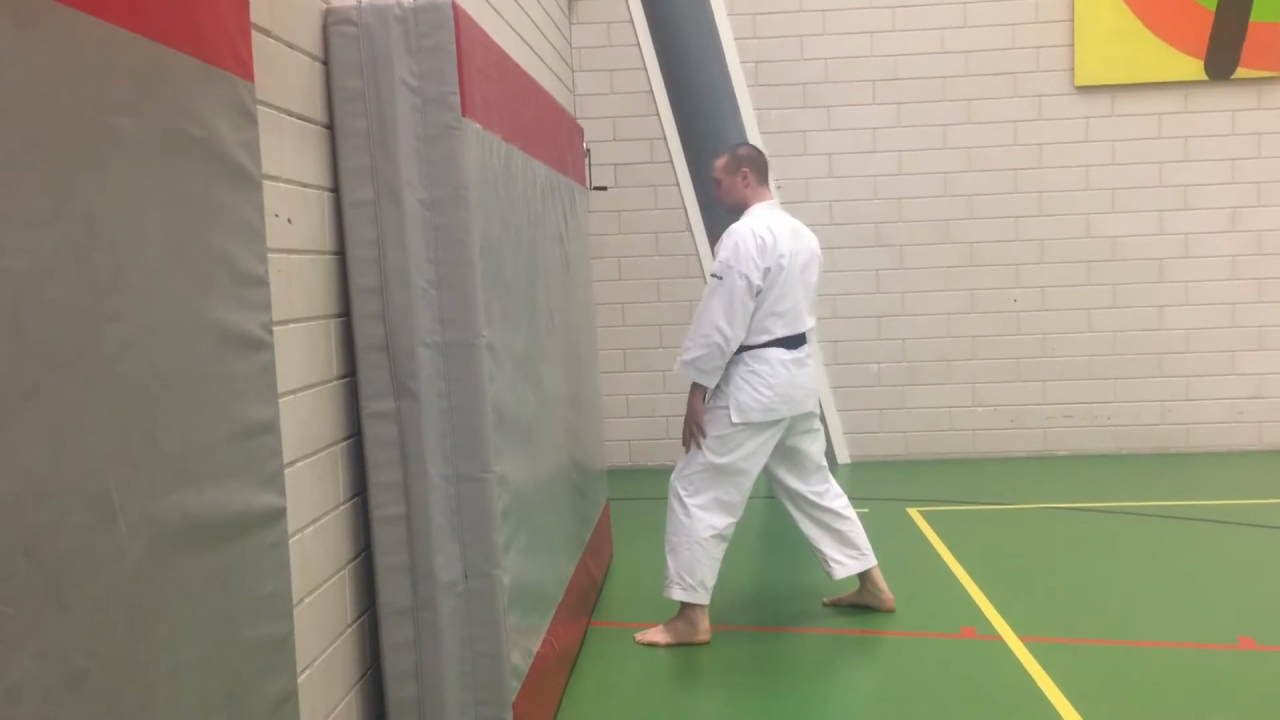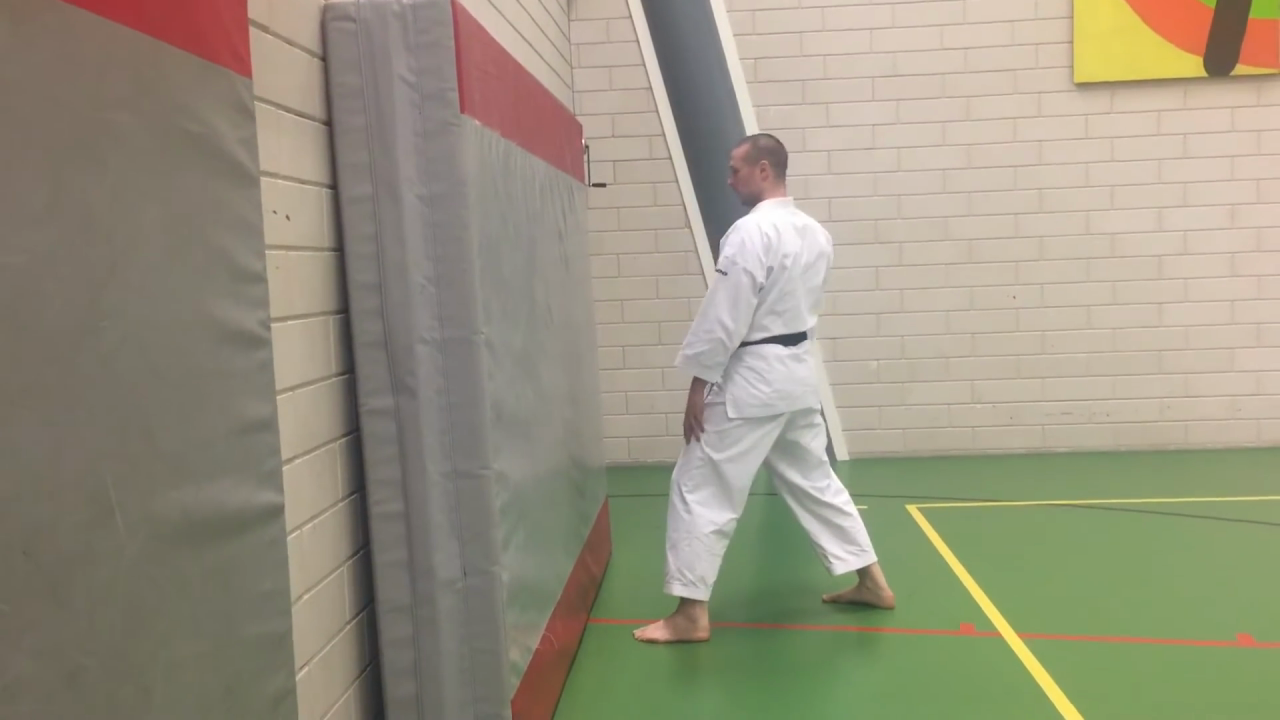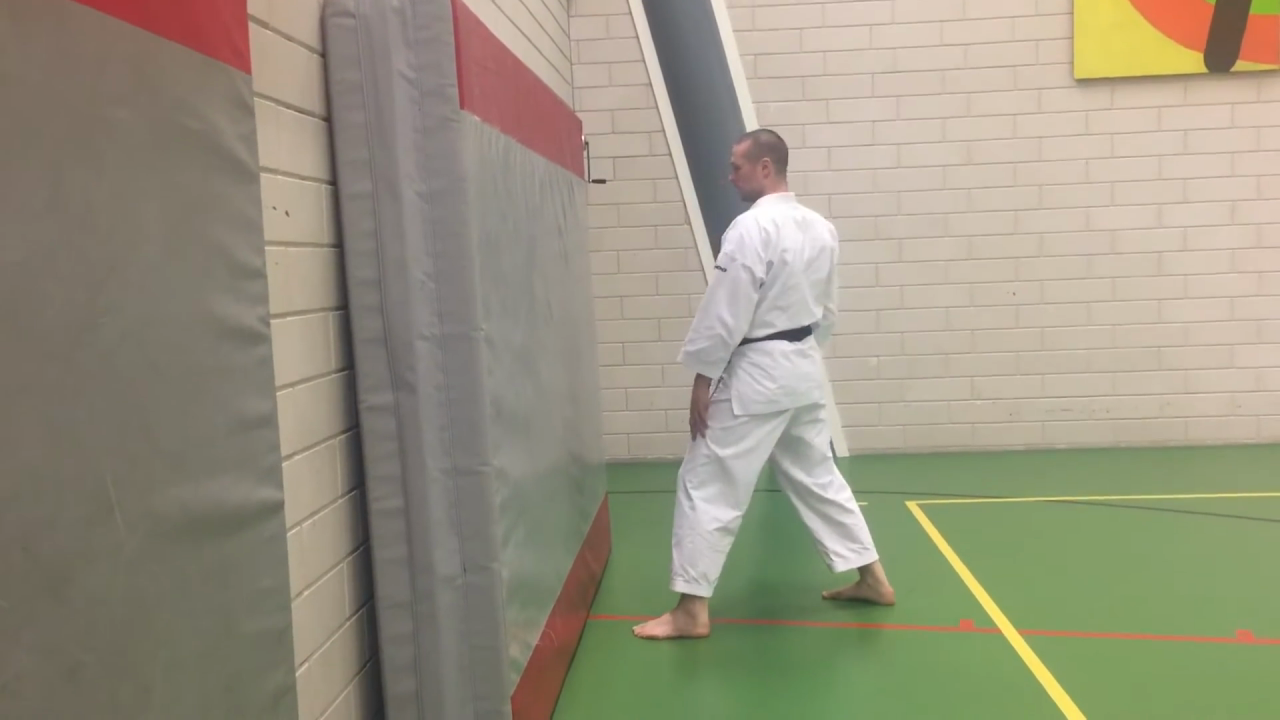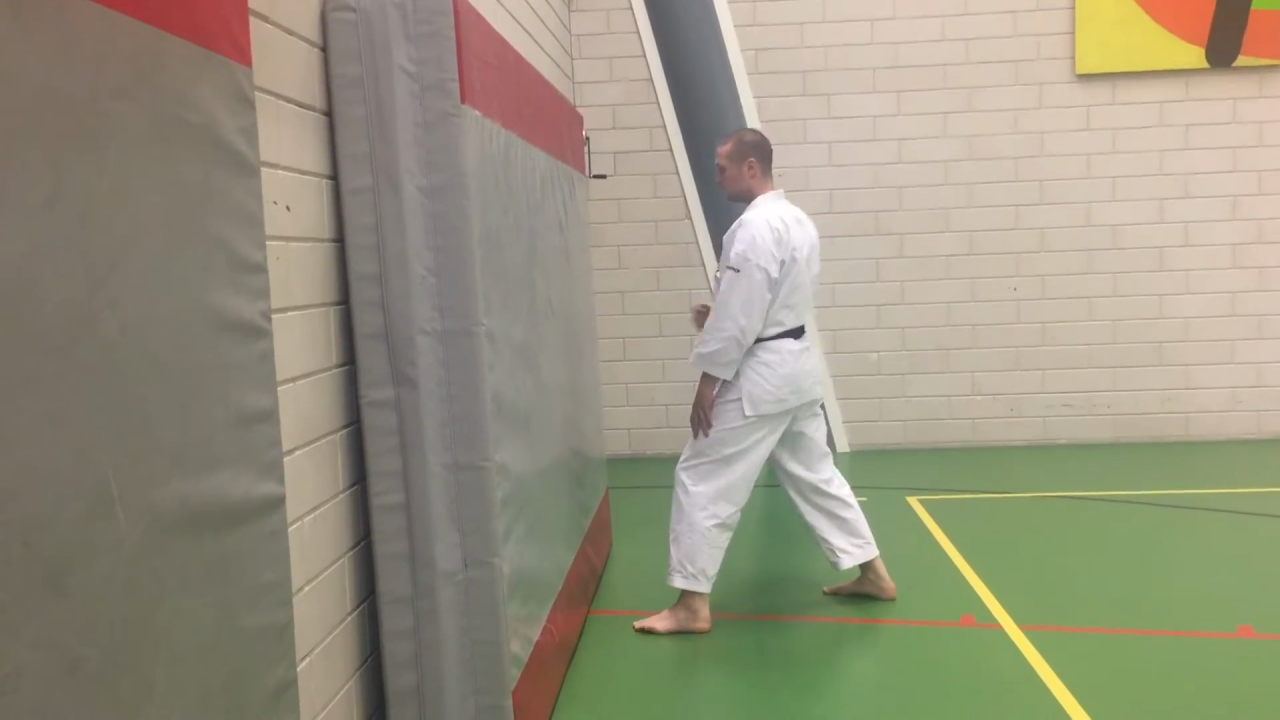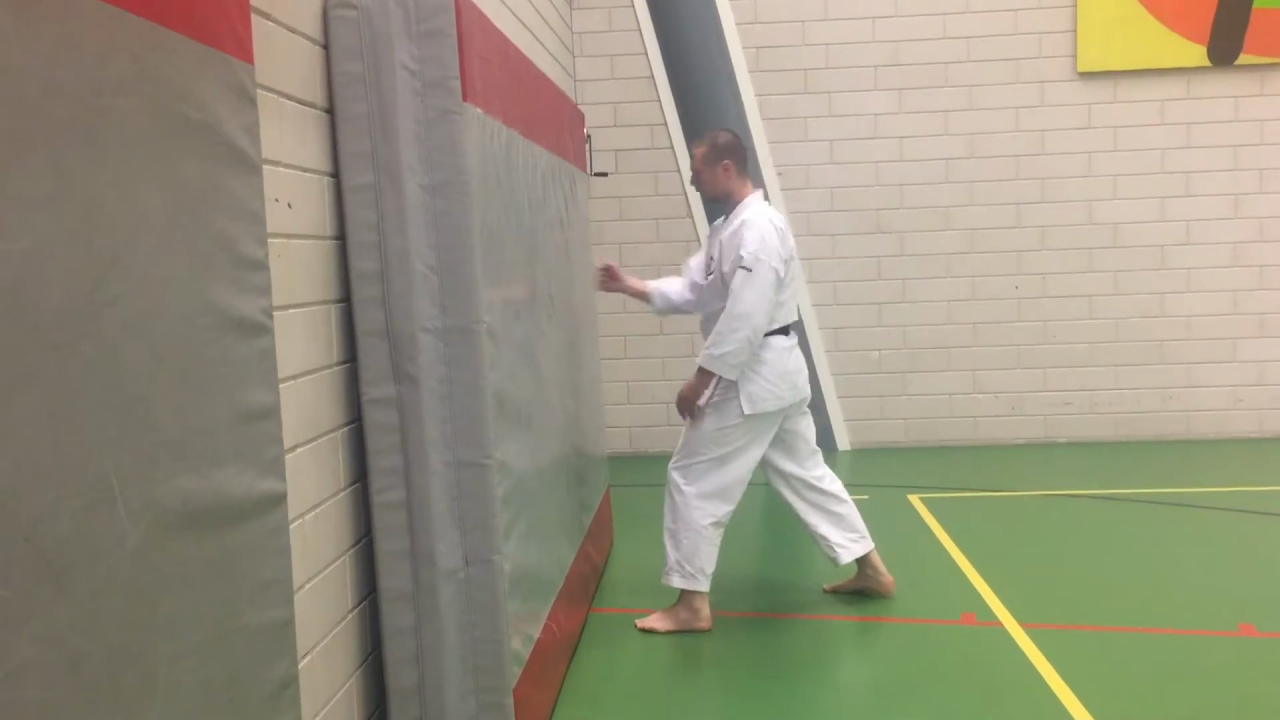
dt=0.2s
person 1, frame 1
left shoulder: (745, 235)
right shoulder: (802, 235)
left elbow: (719, 323)
left wrist: (697, 394)
left hip: (752, 382)
right hip: (795, 375)
left knee: (698, 491)
right knee: (812, 484)
left ankle: (691, 617)
right ankle: (872, 584)
person 1, frame 2
left shoulder: (751, 232)
right shoulder: (816, 233)
left elbow: (722, 318)
left wrist: (698, 386)
left hip: (751, 378)
right hip: (797, 373)
left knee: (700, 488)
right knee: (814, 481)
left ankle: (690, 613)
right ankle: (871, 581)
person 1, frame 3
left shoulder: (750, 228)
right shoulder: (821, 228)
left elbow: (724, 315)
left wrist: (702, 382)
left hip: (756, 375)
right hip: (803, 368)
left knee: (706, 484)
right knee: (818, 479)
left ankle: (691, 609)
right ankle: (871, 578)
person 1, frame 4
left shoulder: (753, 228)
right shoulder: (798, 222)
left elbow: (738, 318)
left wrist: (707, 383)
right wrist: (715, 316)
left hip: (760, 375)
right hip: (796, 366)
left knee: (702, 480)
right knee: (815, 474)
left ankle: (692, 603)
right ankle: (872, 573)
person 1, frame 5
left shoulder: (757, 227)
right shoulder: (731, 225)
left elbow: (749, 316)
right elbow: (699, 286)
left wrist: (703, 376)
right wrist: (634, 287)
left hip: (755, 376)
right hip: (778, 370)
left knee: (693, 477)
right knee: (805, 471)
left ankle: (692, 604)
right ankle: (870, 568)
